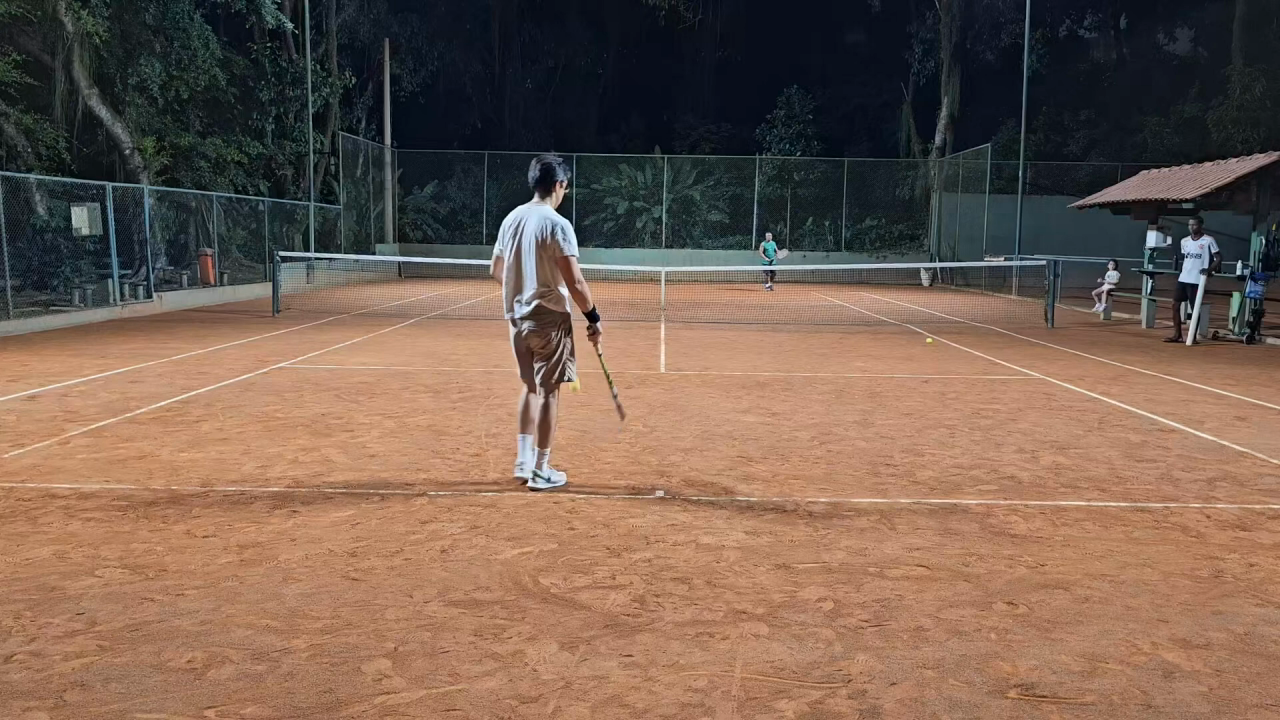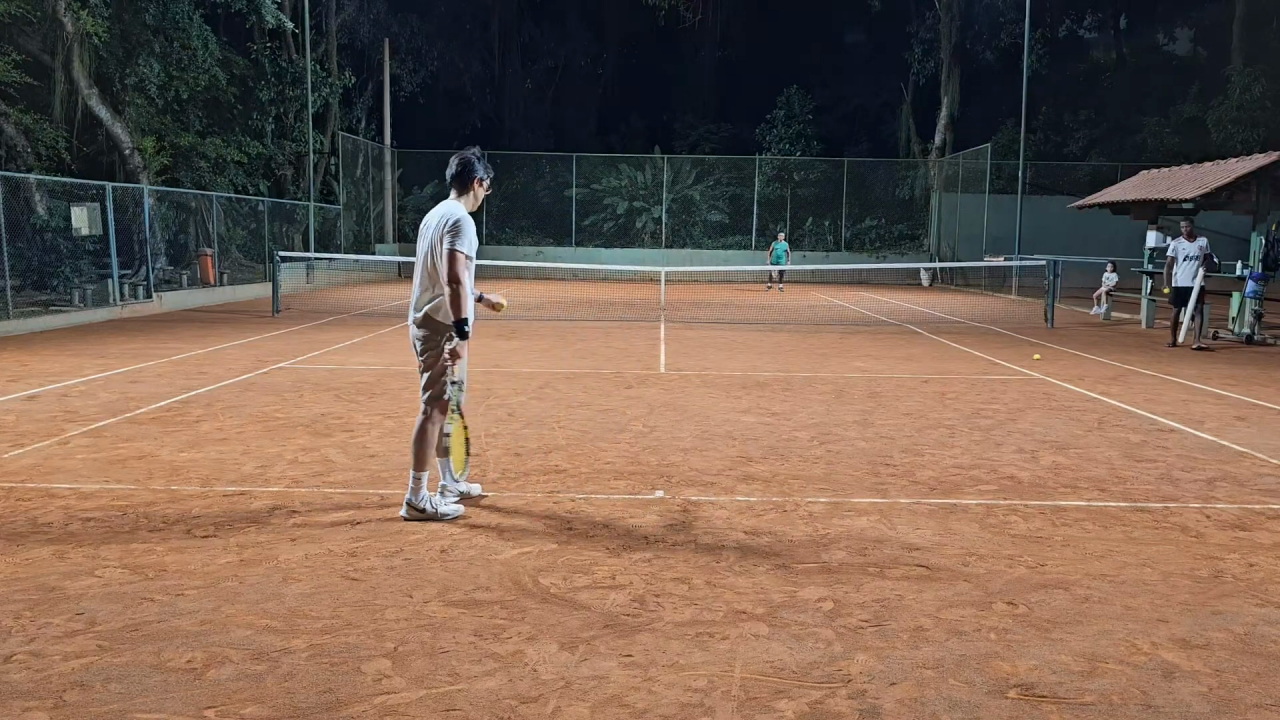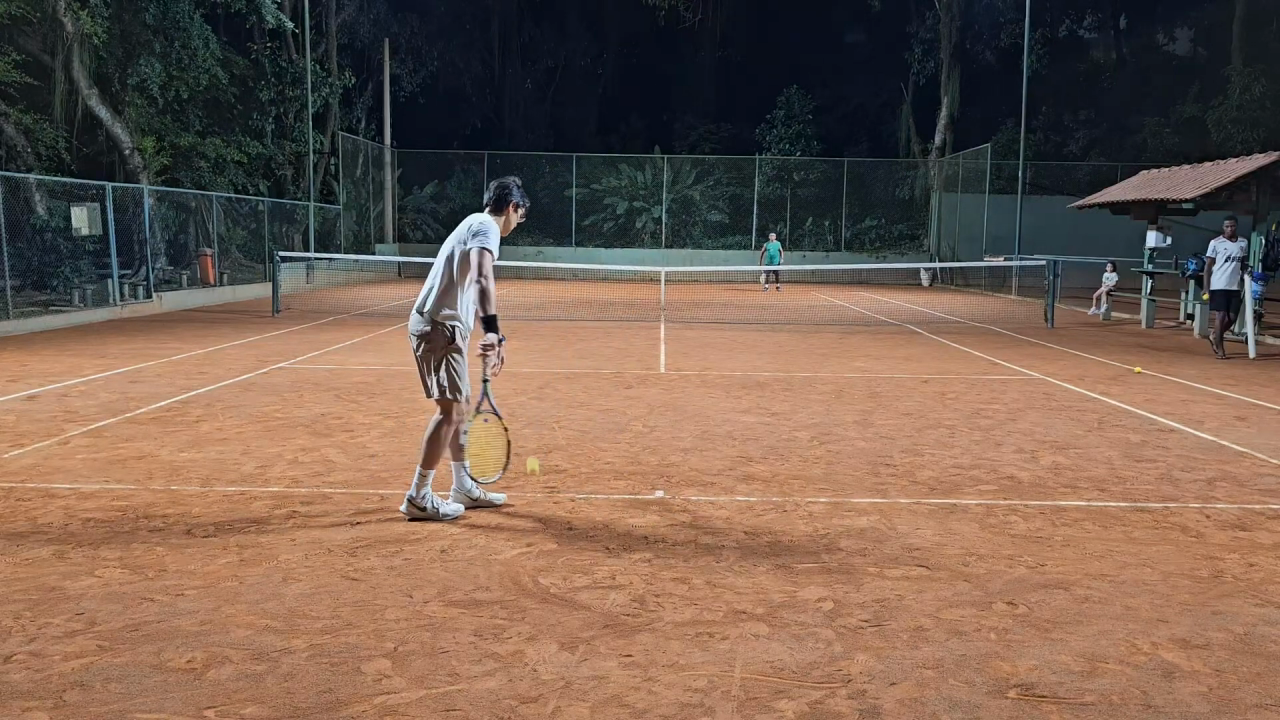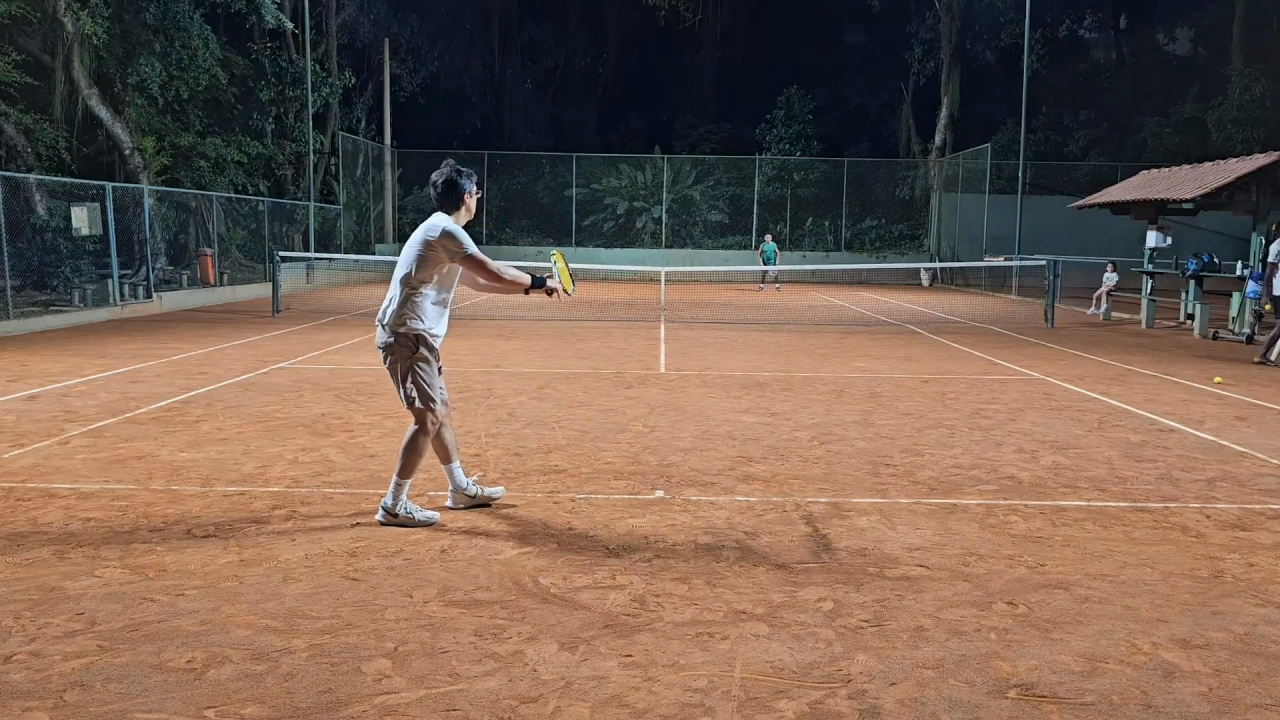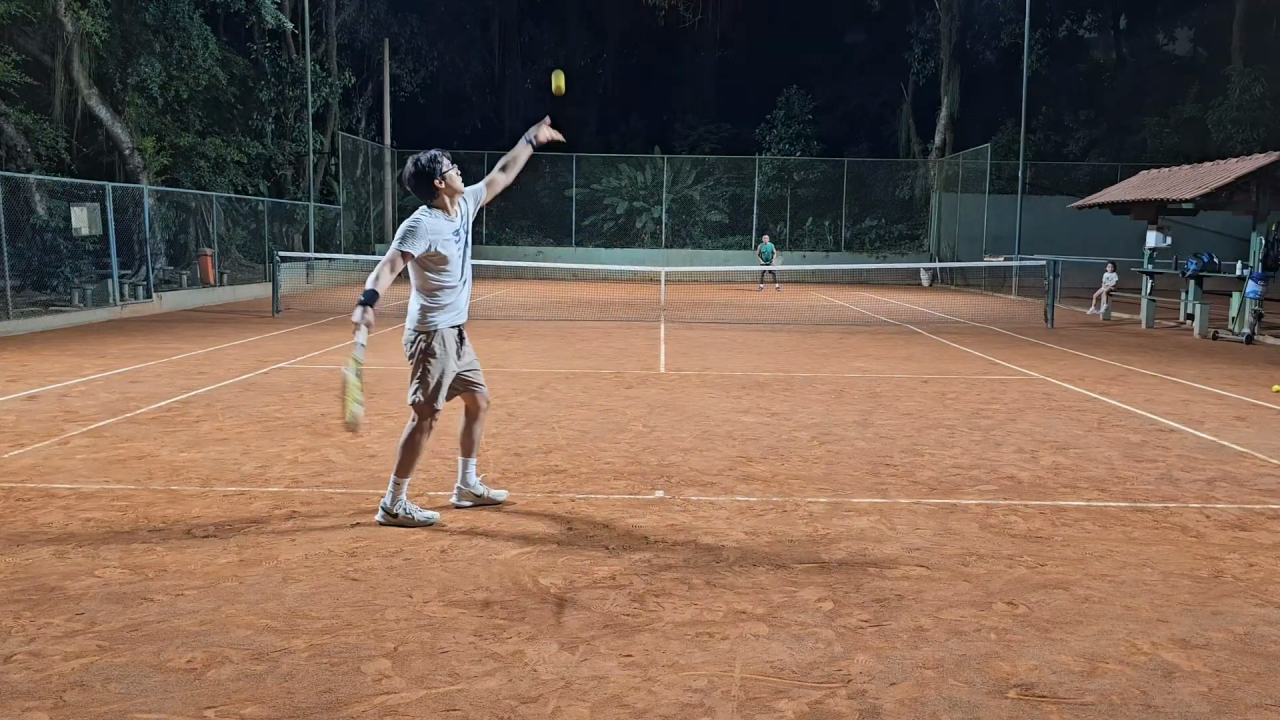
dt=1s
person 1, frame 1
left shoulder: (511, 220)
right shoulder: (558, 225)
left elbow: (497, 271)
right elbow: (574, 281)
right wrist: (593, 319)
left hip: (518, 319)
right hip: (550, 319)
left knee: (530, 389)
right knee: (548, 393)
left ankle: (524, 459)
right ankle: (541, 470)
person 1, frame 2
left shoulder: (436, 214)
right shoulder: (460, 220)
right elbow: (454, 279)
left wrist: (482, 297)
right wrist: (460, 332)
left hip: (434, 324)
right hip: (443, 328)
left knee: (443, 406)
right knee: (435, 409)
left ankle: (448, 482)
right ankle: (417, 499)
person 1, frame 3
left shoulder: (476, 226)
right shoulder: (485, 226)
left elbow: (477, 295)
right elbow: (484, 280)
left wrist: (496, 342)
right wrist: (491, 332)
left hip: (439, 325)
right hip: (440, 325)
left knee: (460, 406)
right knee: (450, 409)
left ankle: (464, 488)
right ankle: (419, 496)
person 1, frame 4
left shoulder: (441, 229)
right shoulder: (445, 230)
left elbow: (478, 281)
right elbow: (494, 272)
left wrist: (529, 287)
right wrist: (541, 282)
left hip: (418, 336)
right hip: (407, 335)
left knee: (440, 411)
right knee: (428, 418)
left ankle: (462, 488)
right ankle: (394, 505)
person 1, frame 5
left shoulder: (462, 209)
right shoulder: (420, 226)
left elbow: (500, 177)
right elbow: (386, 267)
left wrist: (532, 139)
right wrist: (367, 301)
left hip: (454, 333)
right hip: (431, 334)
left knee: (477, 404)
right knee: (426, 414)
left ankle: (467, 485)
right ankle: (393, 505)
